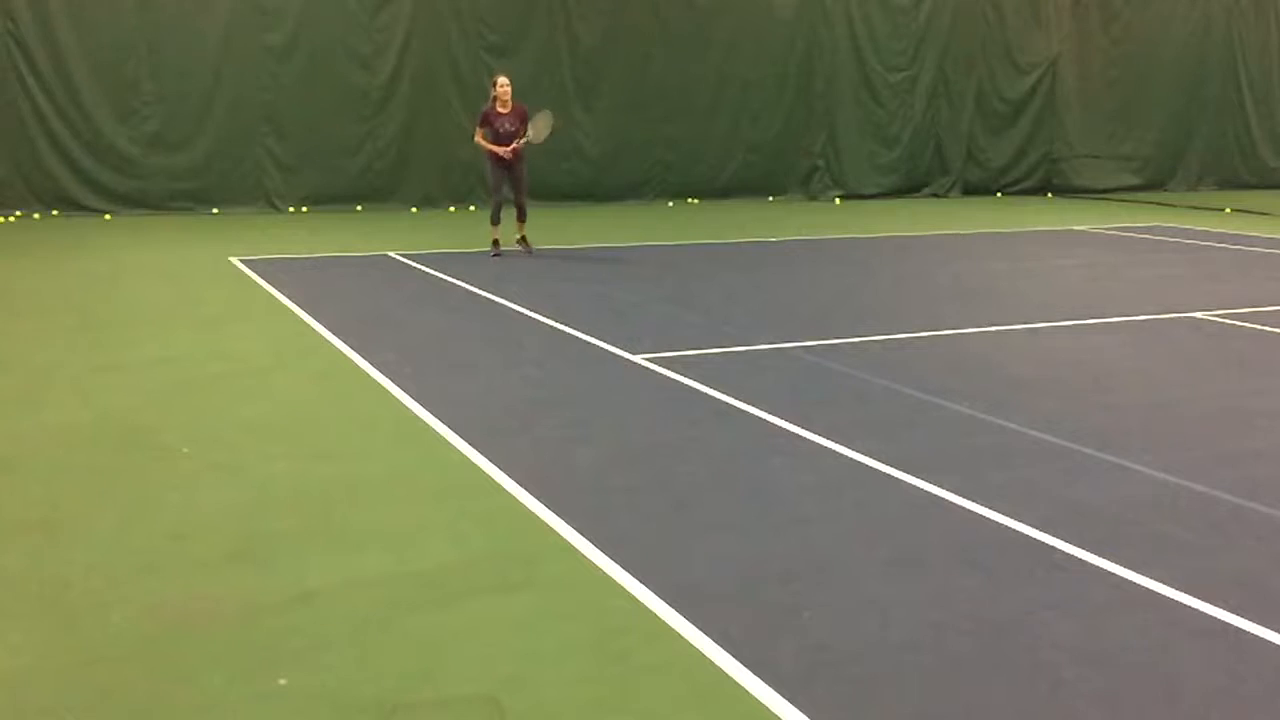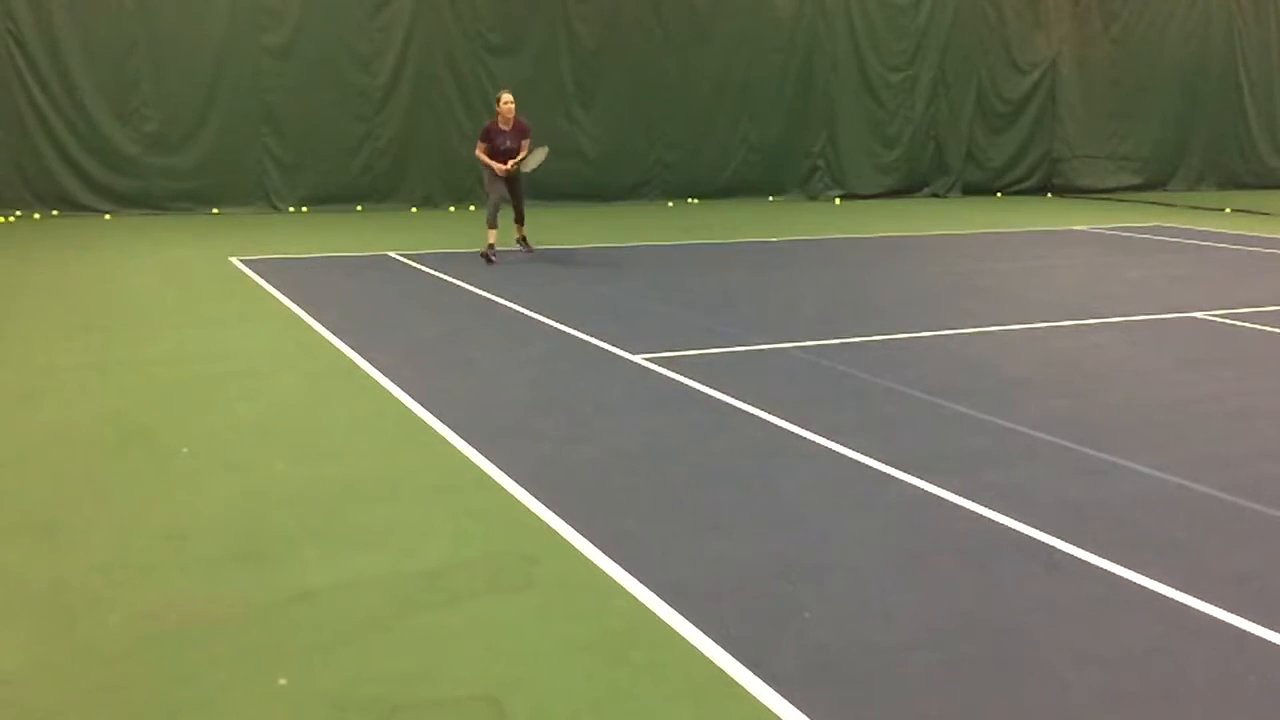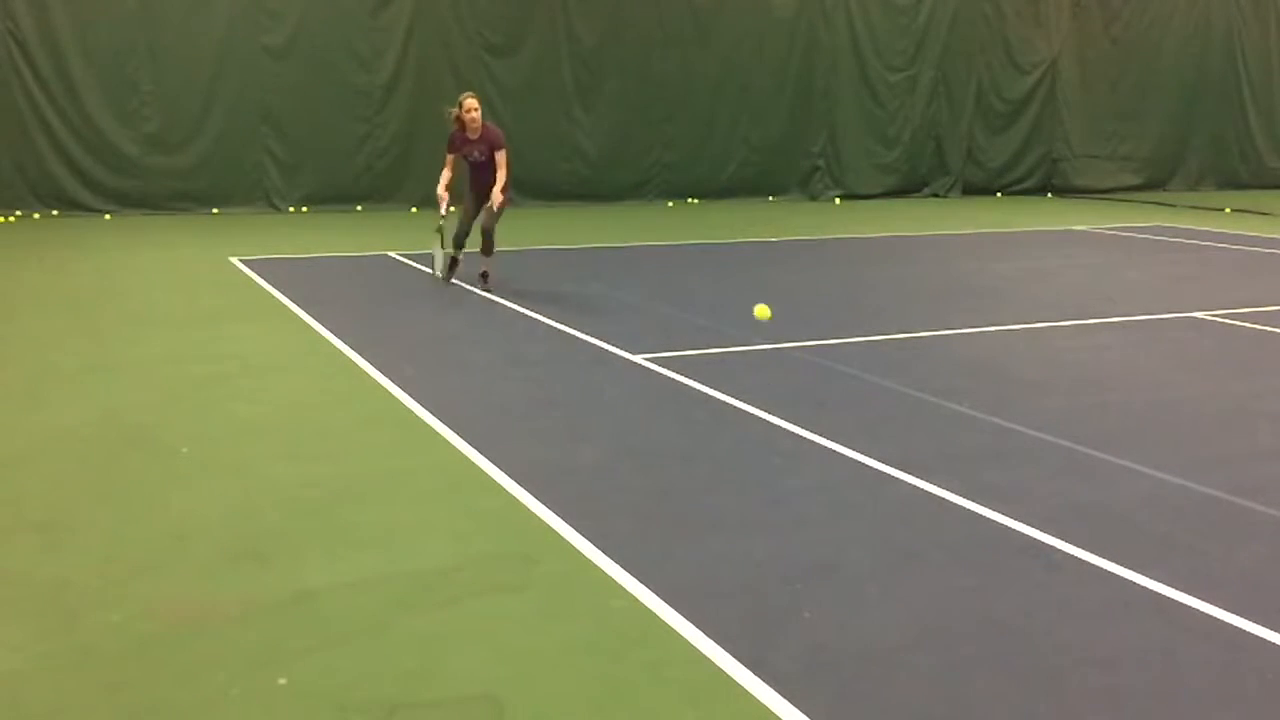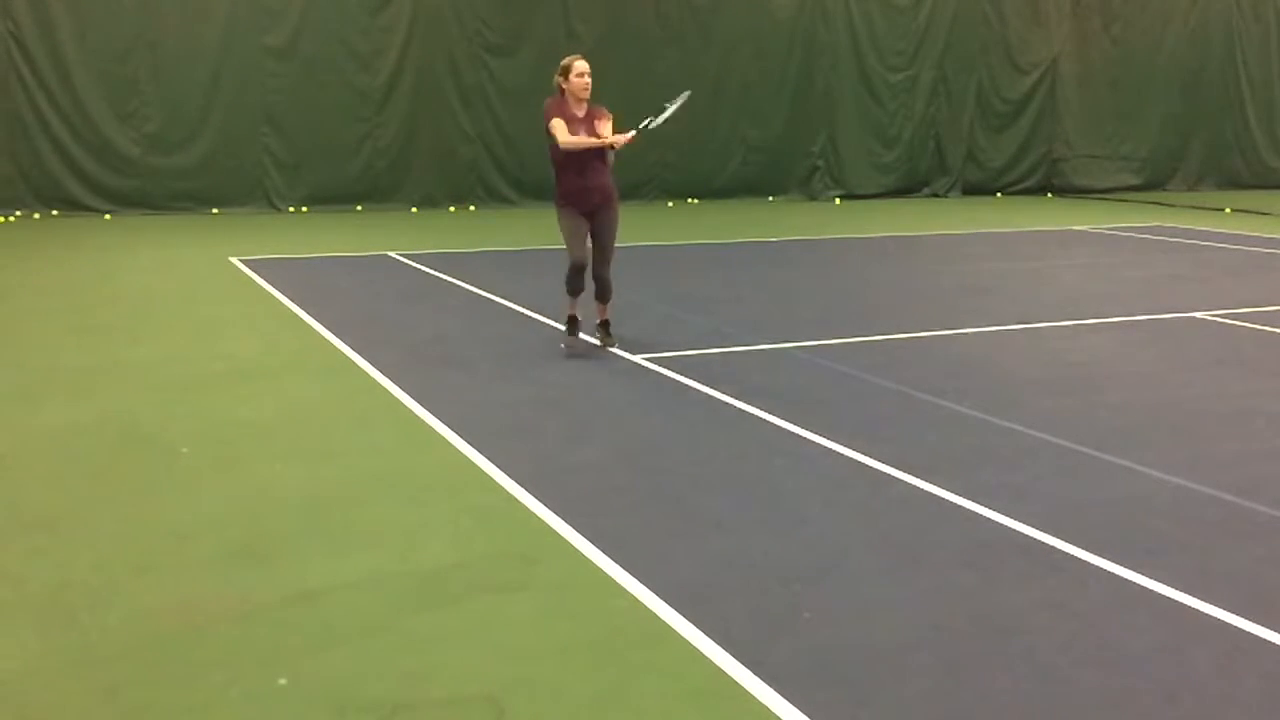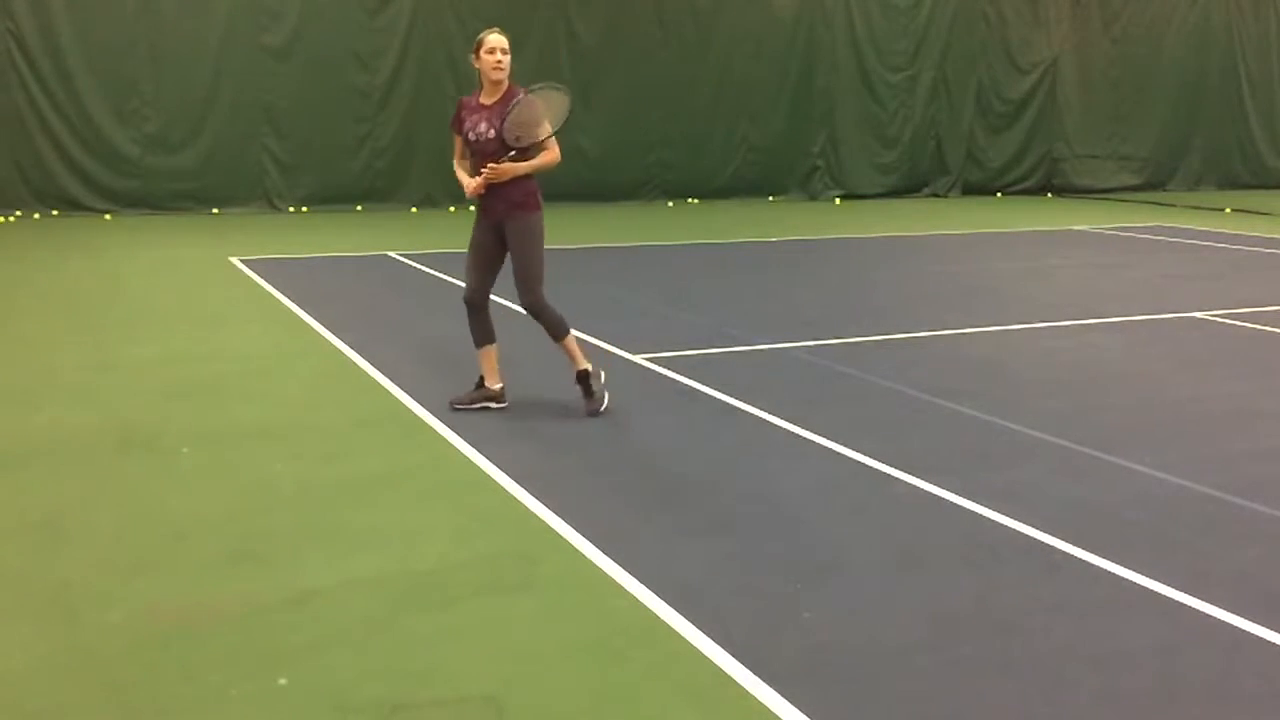
dt=1s
person 1, frame 1
left shoulder: (521, 110)
right shoulder: (488, 113)
left elbow: (528, 132)
right elbow: (477, 138)
left wrist: (522, 142)
right wrist: (496, 149)
left hip: (517, 160)
right hip: (496, 161)
left knee: (520, 200)
right knee: (497, 200)
left ankle: (521, 237)
right ankle: (495, 242)
person 1, frame 2
left shoulder: (522, 126)
right shoulder: (490, 128)
left elbow: (525, 151)
right elbow: (478, 152)
left wrist: (514, 162)
right wrist: (494, 164)
left hip: (513, 170)
right hip: (493, 170)
left knee: (519, 207)
right knee: (494, 201)
left ankle: (520, 237)
right ankle: (490, 246)
person 1, frame 3
left shoulder: (494, 134)
right shoulder: (455, 137)
left elbow: (502, 170)
right elbow: (448, 169)
left wrist: (497, 191)
right wrist: (442, 189)
left hip: (496, 188)
right hip: (475, 188)
left knee: (486, 228)
right knee: (460, 234)
left ankle: (484, 274)
right ankle: (455, 258)
person 1, frame 4
left shoulder: (599, 113)
right shoulder: (555, 107)
left elbow: (607, 159)
right elbow: (564, 142)
left wrist: (610, 141)
right wrist: (608, 142)
left hip: (603, 201)
right hip: (571, 204)
left knee: (601, 269)
right knee: (577, 261)
left ankle: (603, 321)
right ankle: (572, 313)
person 1, frame 5
right shoulder: (466, 106)
left elbow: (554, 155)
right elbow: (459, 159)
left wrist: (515, 170)
right wrist: (467, 182)
left hip: (522, 213)
right hip: (487, 216)
left knee: (533, 300)
right knee: (473, 298)
left ankle: (587, 373)
right ankle: (491, 386)
